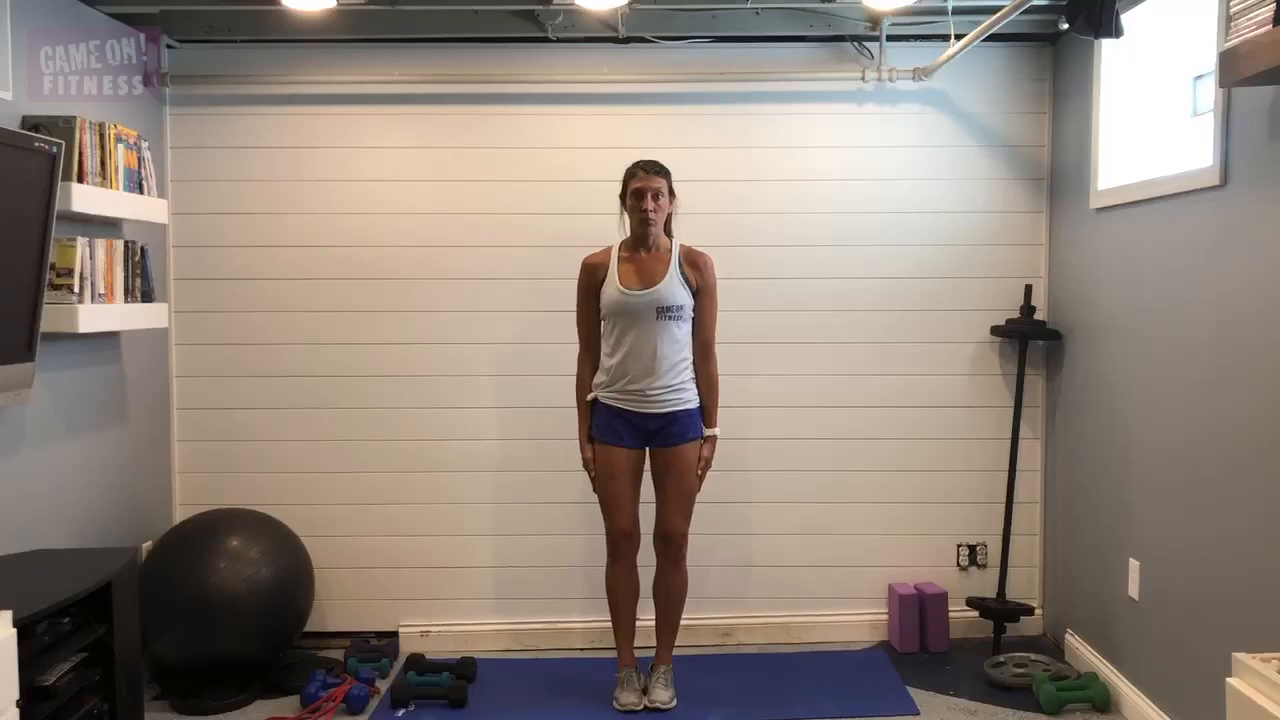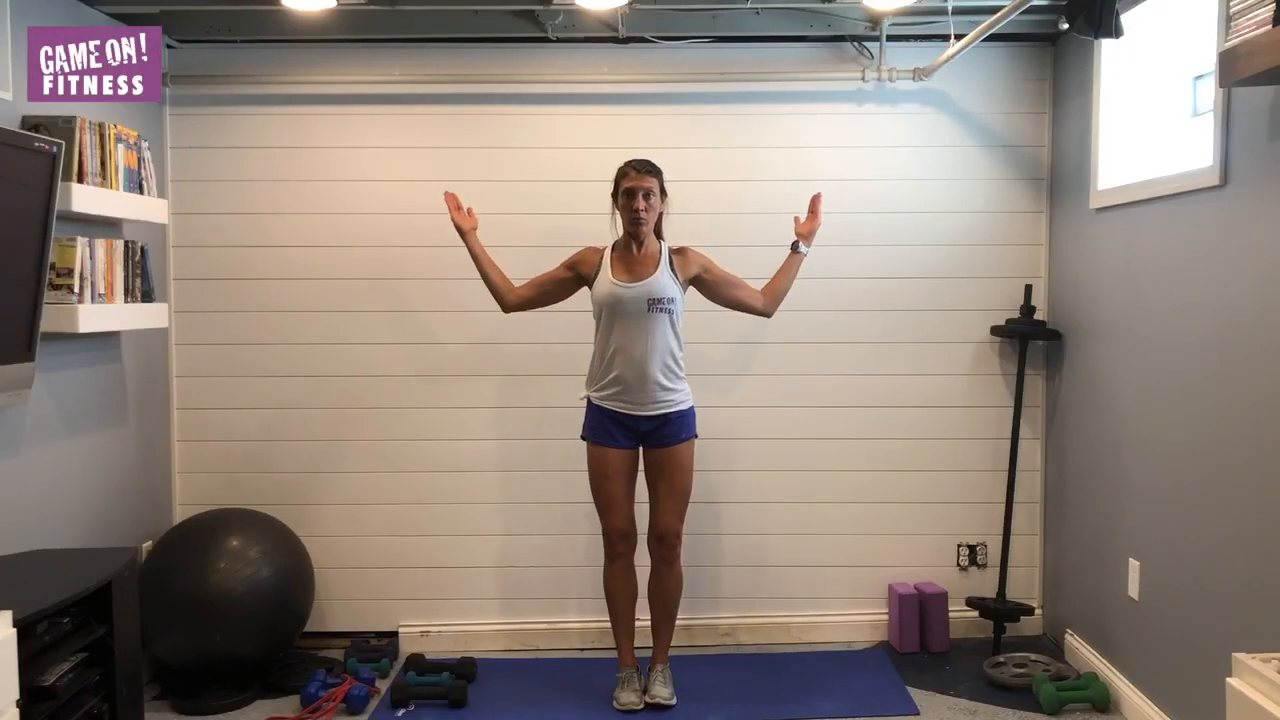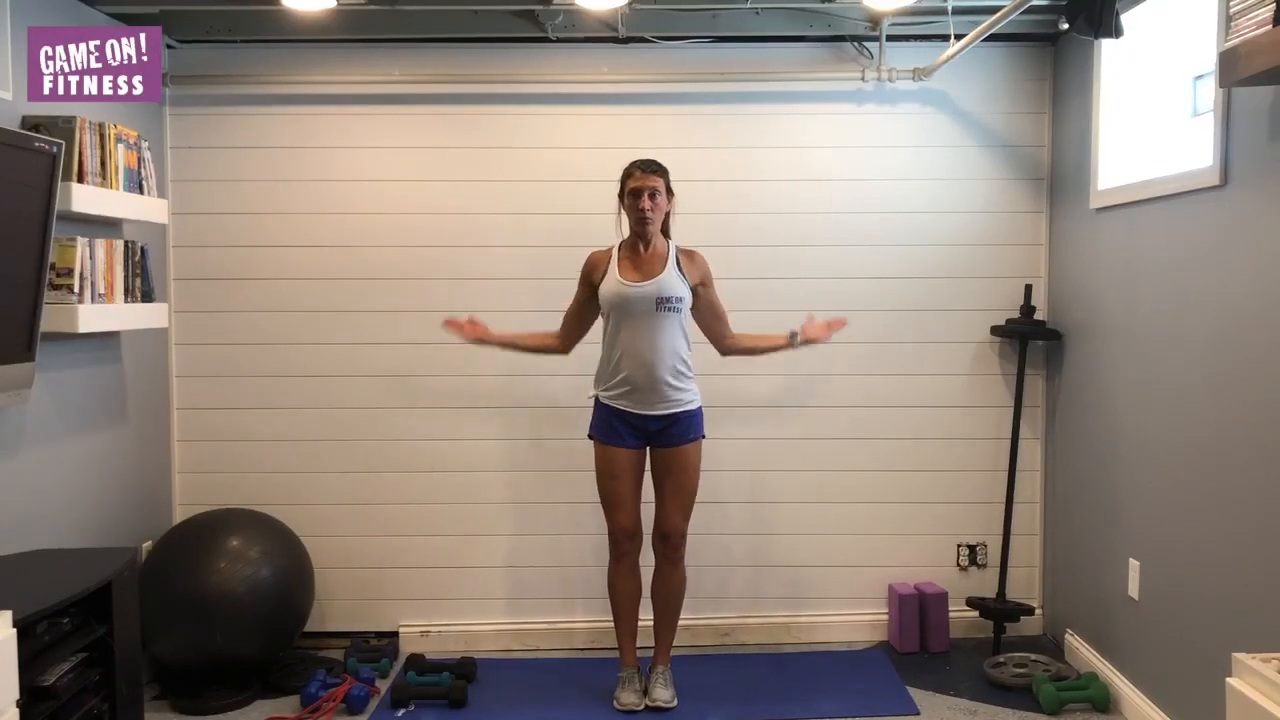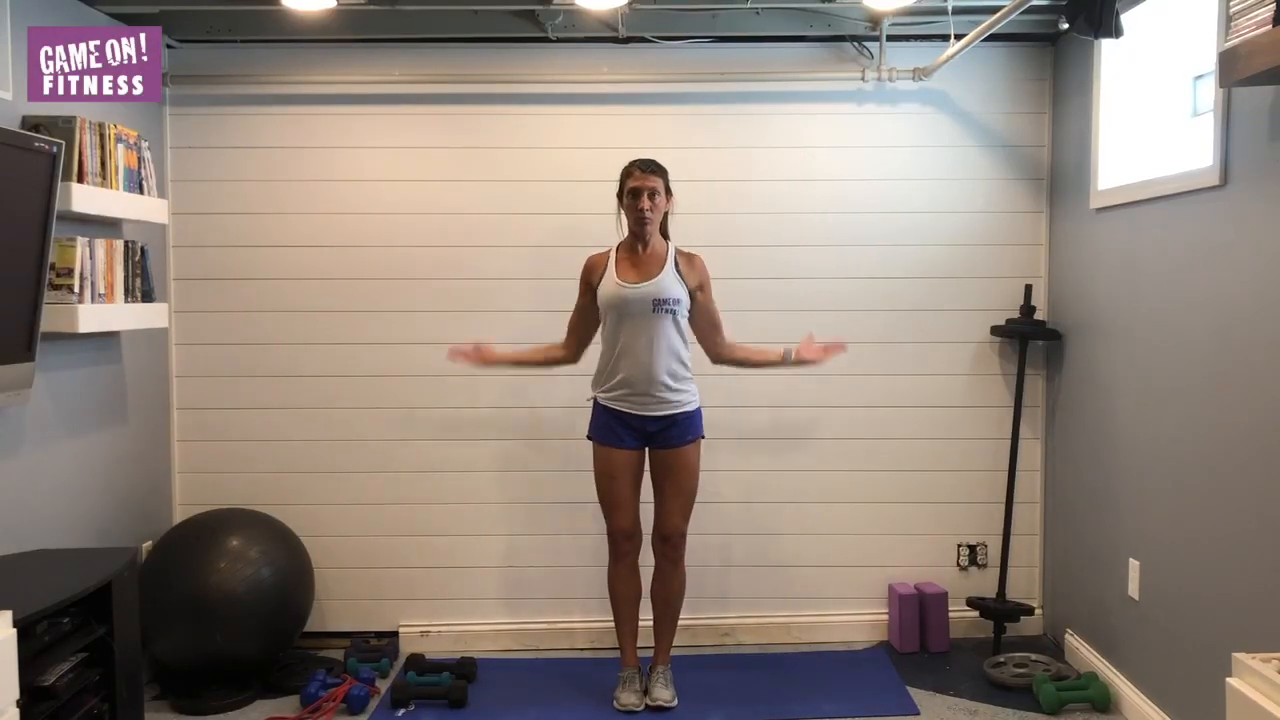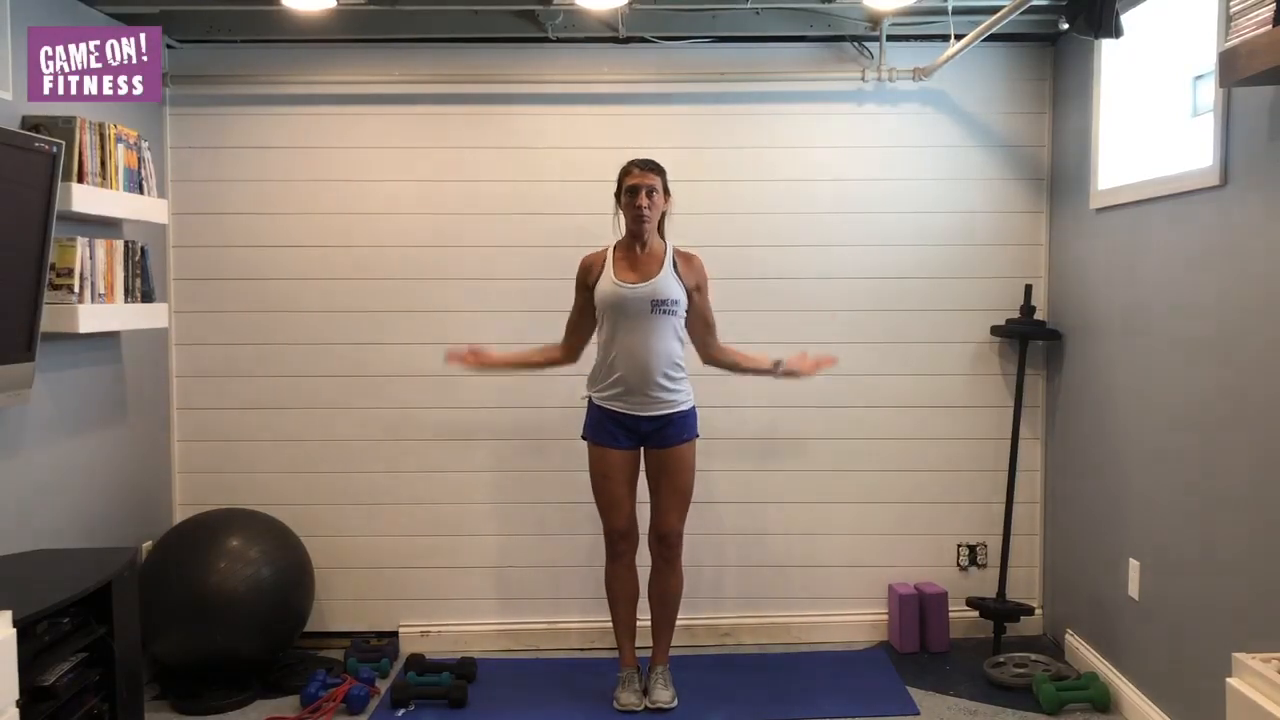
dt=1s
person 1, frame 1
left shoulder: (696, 264)
right shoulder: (597, 266)
left elbow: (705, 354)
right elbow: (588, 355)
left wrist: (711, 429)
right wrist: (584, 431)
left hip: (677, 416)
right hip: (616, 416)
left knee: (672, 541)
right knee: (622, 541)
left ankle: (663, 666)
right ankle: (627, 667)
person 1, frame 2
left shoulder: (686, 262)
right shoulder: (591, 261)
left elbow: (765, 303)
right elbow: (511, 298)
left wrist: (800, 245)
right wrist: (471, 238)
left hip: (671, 415)
right hip: (610, 416)
left knee: (667, 541)
right knee: (618, 541)
left ankle: (661, 666)
right ankle: (627, 667)
person 1, frame 3
left shoulder: (691, 264)
right shoulder: (599, 264)
left elbow: (726, 341)
right elbow: (562, 340)
left wrist: (796, 338)
right wrist: (492, 336)
left hip: (678, 415)
right hip: (617, 415)
left knee: (671, 541)
right knee: (623, 540)
left ankle: (662, 666)
right ankle: (628, 668)
person 1, frame 4
left shoulder: (690, 266)
right shoulder: (598, 267)
left elbow: (719, 348)
right elbow: (570, 349)
left wrist: (790, 355)
right wrist: (499, 356)
left hip: (677, 416)
right hip: (616, 416)
left knee: (671, 541)
right knee: (623, 541)
left ankle: (662, 665)
right ankle: (628, 667)
person 1, frame 5
left shoulder: (688, 266)
right shoulder: (594, 266)
left elbow: (712, 350)
right elbow: (568, 349)
left wrist: (780, 366)
right wrist: (496, 359)
left hip: (672, 416)
right hip: (611, 416)
left knee: (667, 541)
right knee: (619, 541)
left ankle: (661, 666)
right ankle: (628, 667)
